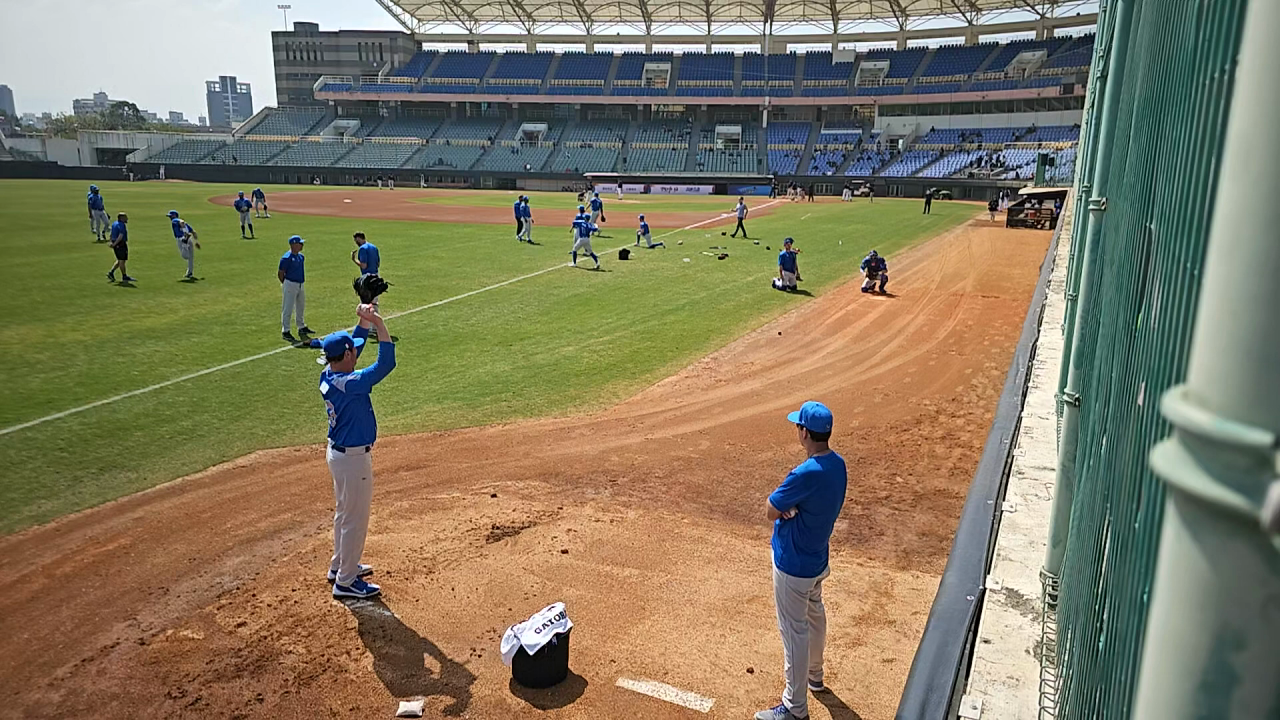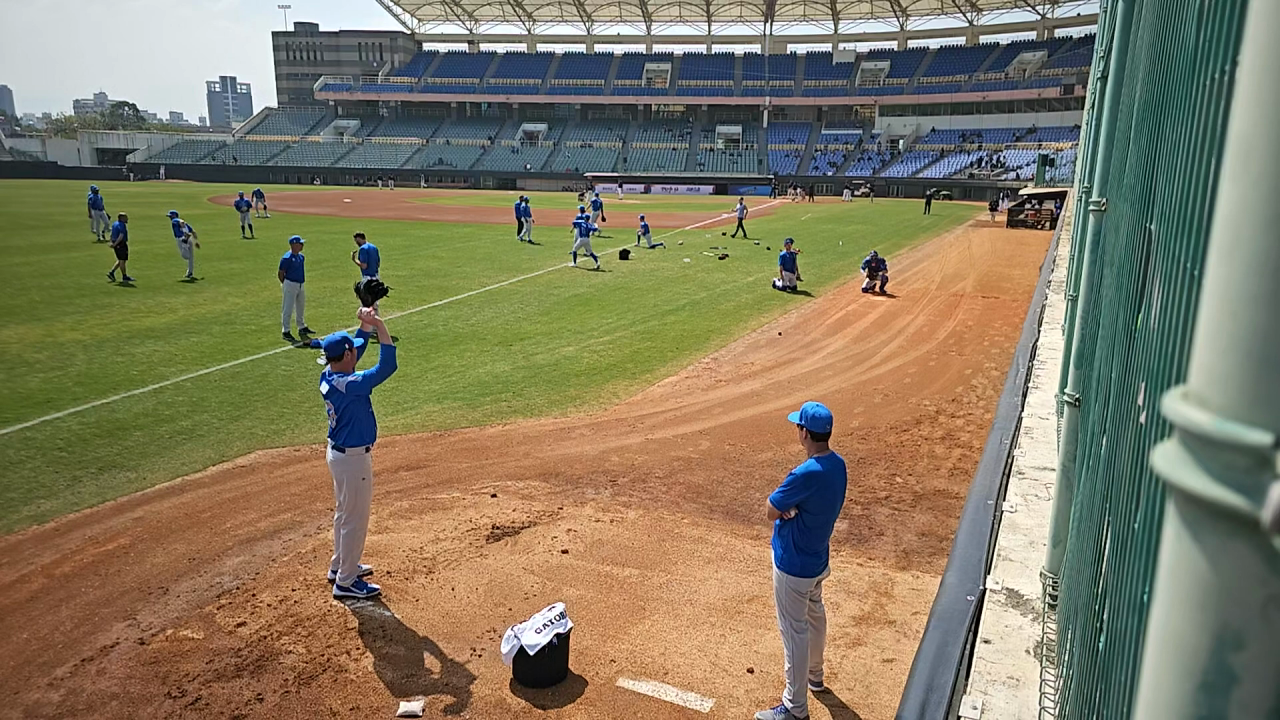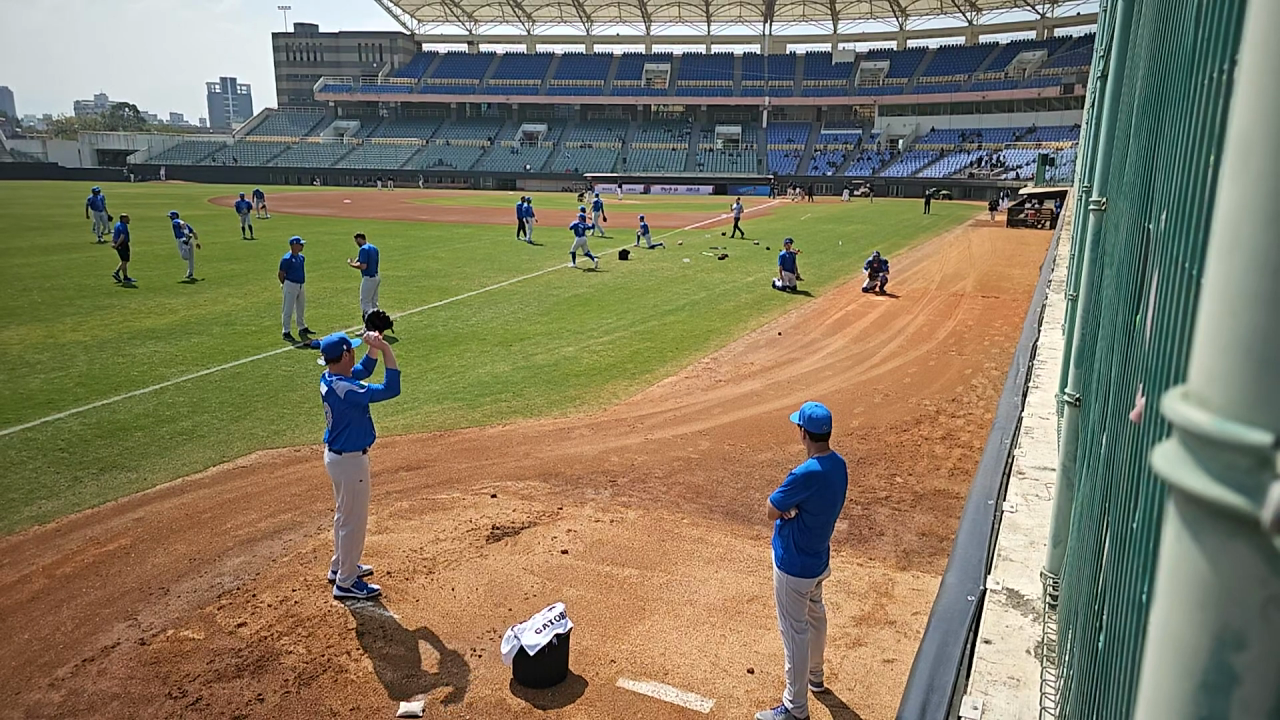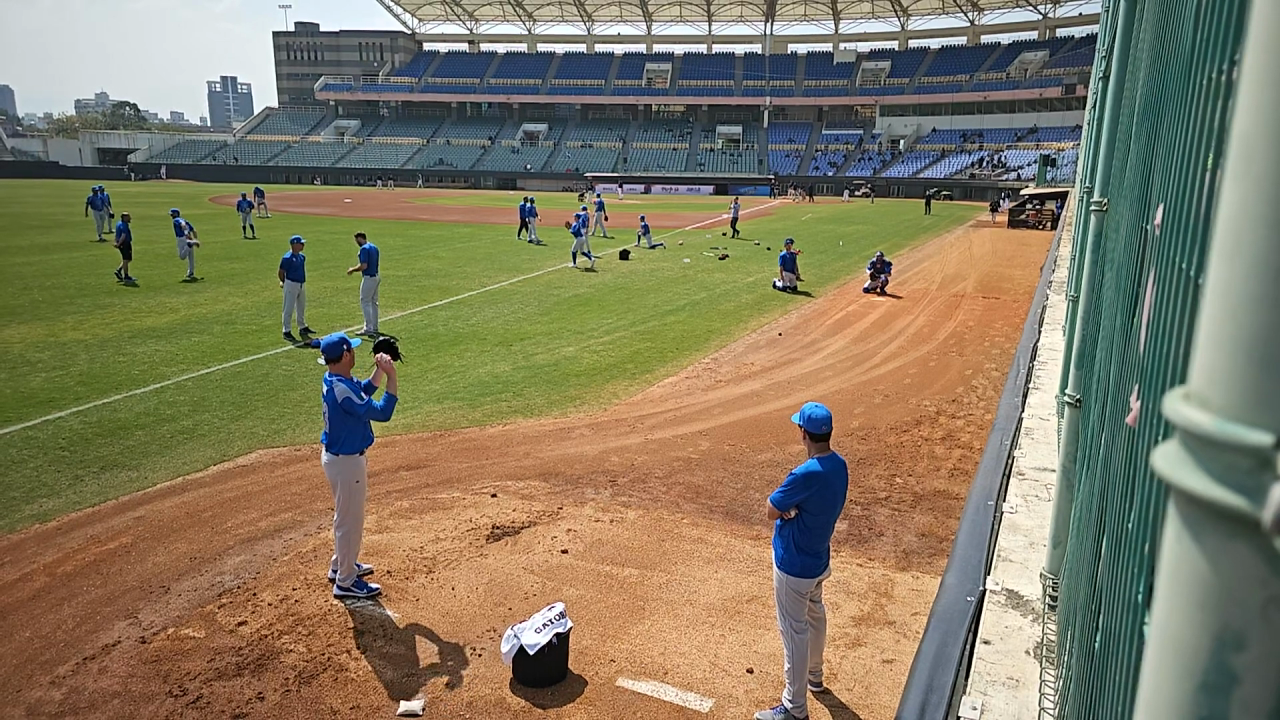
dt=1s
person 1, frame 1
left shoulder: (806, 474)
right shoulder: (838, 465)
left elbow: (771, 511)
left wrist: (784, 505)
right wrist: (791, 506)
left hip: (793, 565)
right hip: (818, 559)
left knee: (794, 631)
right knee: (814, 615)
right ankle: (815, 675)
person 1, frame 2
left shoulder: (806, 474)
right shoulder: (838, 465)
left elbow: (771, 511)
left wrist: (784, 504)
right wrist: (790, 506)
left hip: (793, 565)
right hip: (818, 558)
left knee: (795, 631)
right knee: (815, 616)
right ankle: (815, 675)
person 1, frame 3
left shoulder: (806, 474)
right shoulder: (839, 465)
left elbow: (771, 511)
right wrist: (791, 505)
left hip: (794, 565)
right hip: (818, 558)
left knee: (795, 632)
right knee: (815, 616)
right ankle: (815, 675)
person 1, frame 4
left shoulder: (806, 474)
right shoulder: (839, 465)
left elbow: (772, 510)
left wrist: (785, 504)
right wrist: (792, 506)
left hip: (794, 565)
right hip: (818, 559)
left knee: (794, 632)
right knee: (815, 616)
right ankle: (814, 676)
person 2, frame 1
left shoulder: (328, 375)
right shoulder: (348, 384)
left elbow: (354, 343)
right elbow: (386, 363)
left wrist: (365, 320)
right wrist: (378, 323)
left hip: (338, 451)
right hip: (353, 458)
left knee: (345, 513)
right knee: (355, 518)
left ankle: (340, 566)
right ankle: (346, 581)
person 2, frame 2
left shoulder: (328, 376)
right shoulder: (348, 384)
left elbow: (357, 346)
right elbow: (387, 366)
left wrist: (366, 323)
right wrist: (379, 325)
left hip: (338, 452)
right hip: (353, 458)
left knee: (345, 513)
right knee: (355, 518)
left ankle: (340, 566)
right ankle: (345, 582)
person 2, frame 3
left shoulder: (329, 379)
right shoulder: (344, 389)
left elbow: (364, 370)
right elbow: (391, 389)
left wrist: (374, 347)
right wrist: (386, 349)
left hip: (338, 454)
right hip: (350, 460)
left knee: (345, 514)
right knee: (354, 520)
left ankle: (341, 566)
right ankle: (346, 582)
person 2, frame 4
left shoulder: (334, 379)
right shoulder: (341, 390)
left elbow: (364, 391)
right elbow: (383, 413)
left wrist: (380, 370)
right wrist: (392, 376)
left hip: (337, 455)
right hip: (346, 461)
left knee: (346, 515)
right knee: (350, 520)
left ankle: (341, 565)
right ankle: (346, 582)
